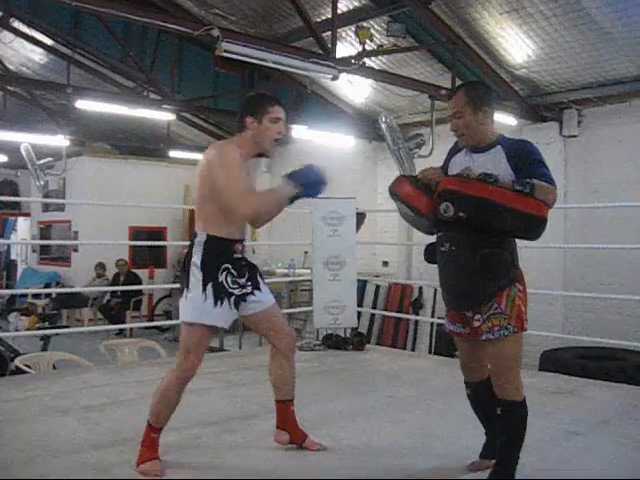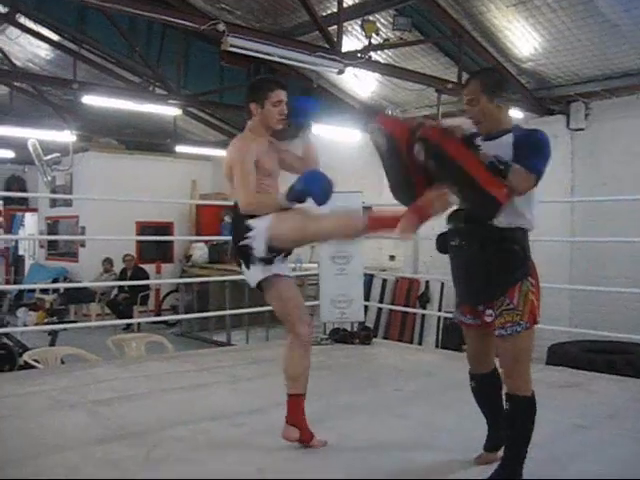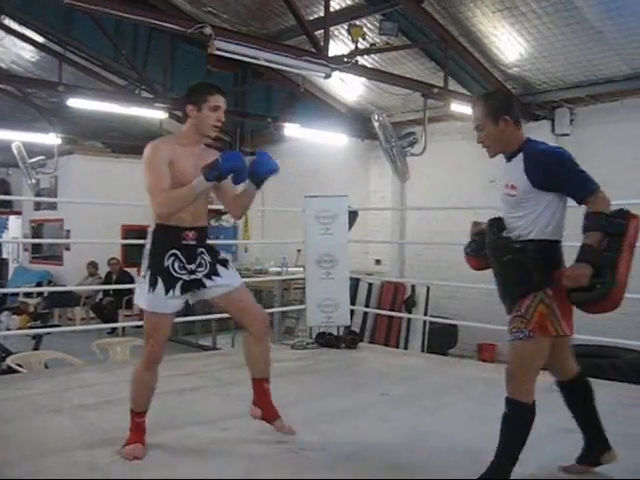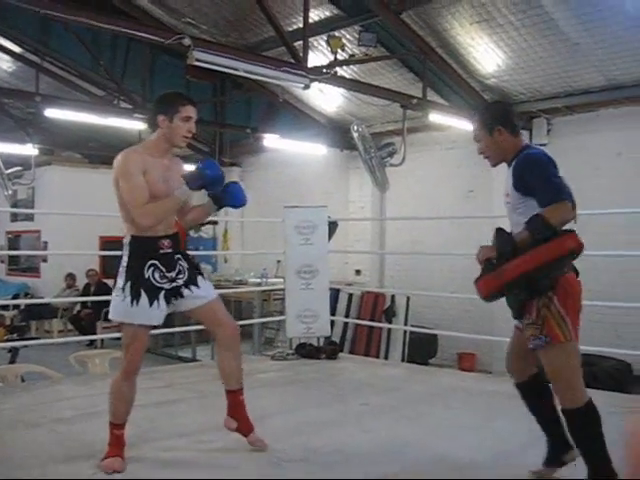
dt=0.5s
person 1, frame 1
left shoulder: (517, 151)
right shoulder: (455, 153)
left elbow: (548, 195)
left wrist: (490, 182)
right wrist: (430, 183)
left hip: (496, 278)
right hip: (456, 278)
left knee: (505, 379)
right knee: (472, 370)
right ankle: (495, 443)
person 1, frame 2
left shoulder: (530, 140)
right shoulder: (468, 143)
left elbow: (517, 183)
left hip: (509, 269)
right hip: (469, 268)
left knee: (515, 374)
right knee: (478, 364)
right ankle: (498, 434)
person 1, frame 3
left shoulder: (546, 158)
right shoulder: (511, 163)
left elbow: (599, 202)
left wrist: (586, 261)
right wrist: (491, 230)
left hip: (541, 283)
right hip: (521, 280)
left knee: (518, 382)
right knee: (562, 369)
right ankle: (598, 447)
person 1, frame 4
left shoulder: (530, 162)
right shoulder: (532, 163)
left elbow: (559, 214)
right elbow: (564, 213)
left wrist: (502, 249)
right wrist: (510, 244)
left hip: (548, 288)
left knee: (567, 388)
right knee: (518, 365)
right ankle: (559, 447)
person 2, frame 1
left shoulder: (247, 164)
right shoulder: (221, 155)
left elbow: (256, 217)
right elbow: (246, 211)
left wrist: (291, 194)
right wrist: (290, 184)
left hip: (238, 263)
right hip: (209, 262)
left knee: (285, 339)
right knee: (188, 365)
left ankle: (287, 428)
right ankle: (149, 446)
person 2, frame 2
left shoulder: (270, 146)
right shoulder: (243, 146)
left elbow: (309, 166)
right elbow: (253, 202)
left wrist: (302, 146)
right wrist: (294, 194)
left hip: (262, 251)
right hip: (254, 228)
left knee: (300, 331)
right knee: (320, 222)
left ankle: (295, 423)
person 2, frame 3
left shoulder: (214, 157)
right shoulder: (159, 150)
left elbow: (236, 209)
right elbow: (162, 206)
left wrist: (254, 180)
right wrist: (206, 178)
left hip: (204, 251)
right hip: (167, 251)
left knee: (258, 320)
right knee: (153, 352)
left ankle: (263, 404)
right ankle: (136, 431)
person 2, frame 4
left shoulder: (176, 165)
right shoulder: (129, 160)
right elbow: (144, 217)
left wrist: (216, 199)
right wrist: (188, 187)
left hip: (176, 259)
right hip: (143, 262)
left knee: (228, 331)
right knee: (132, 362)
left ankle: (238, 417)
right ankle: (116, 444)
